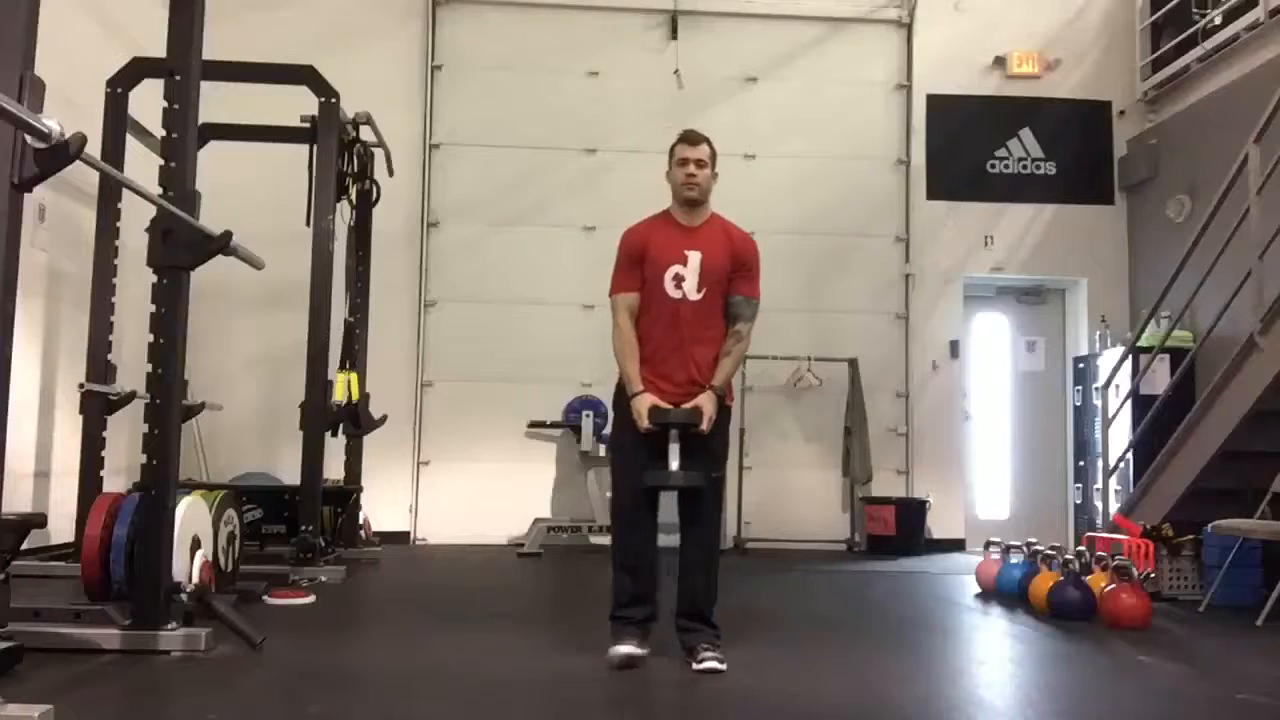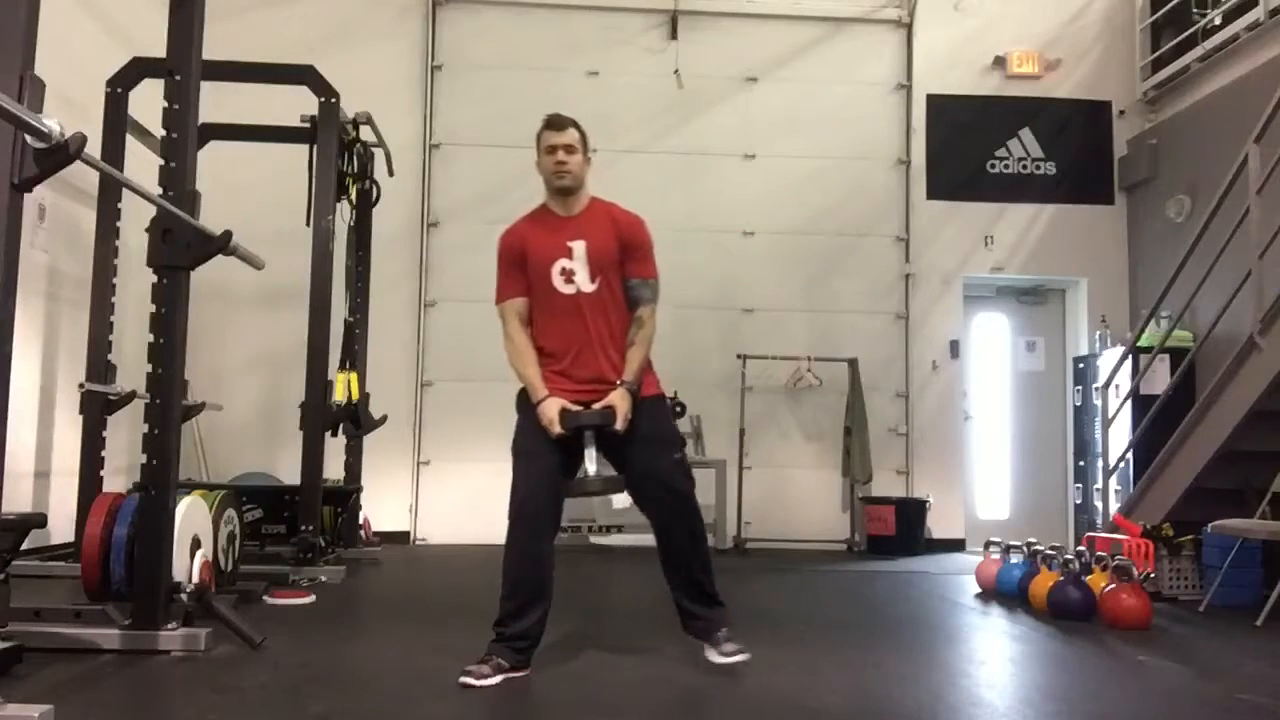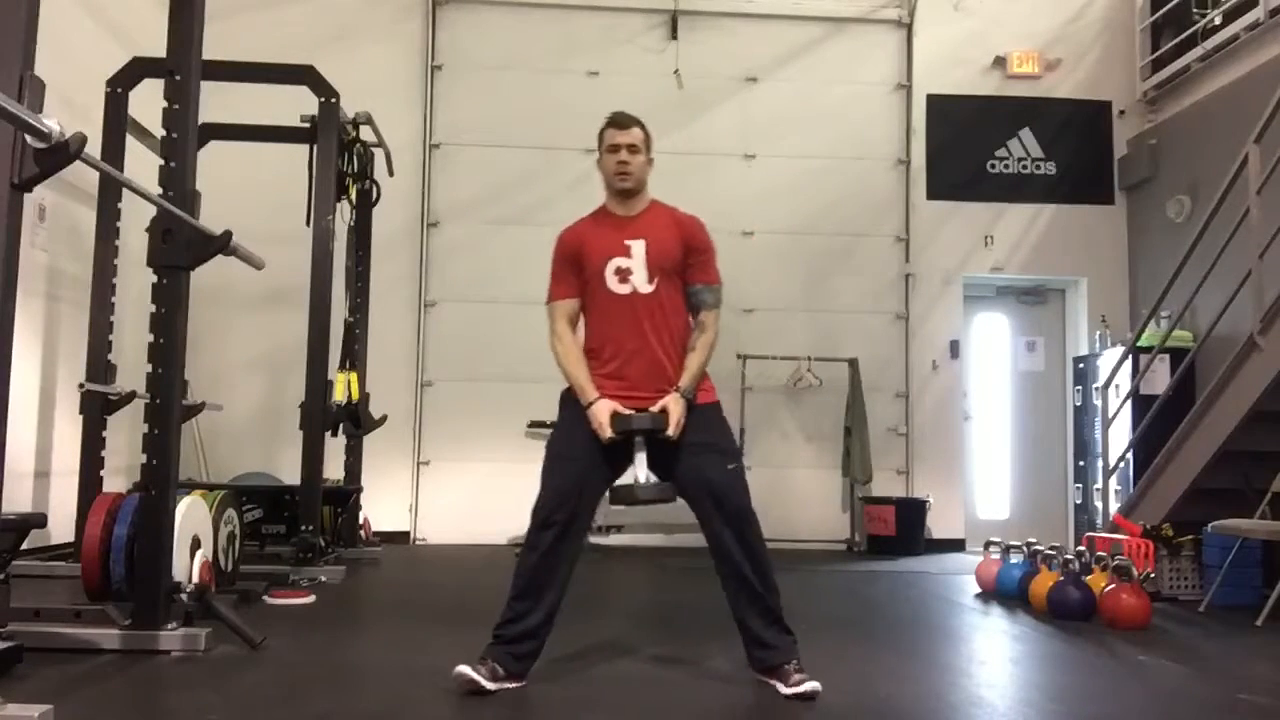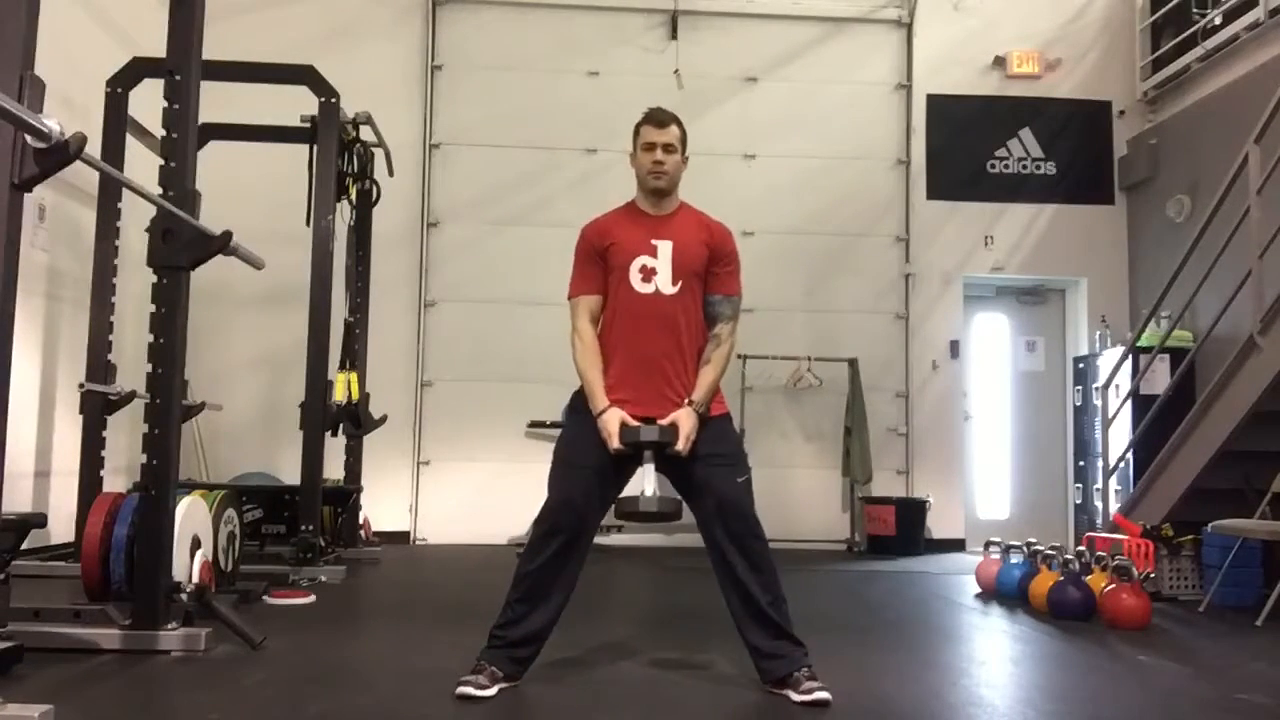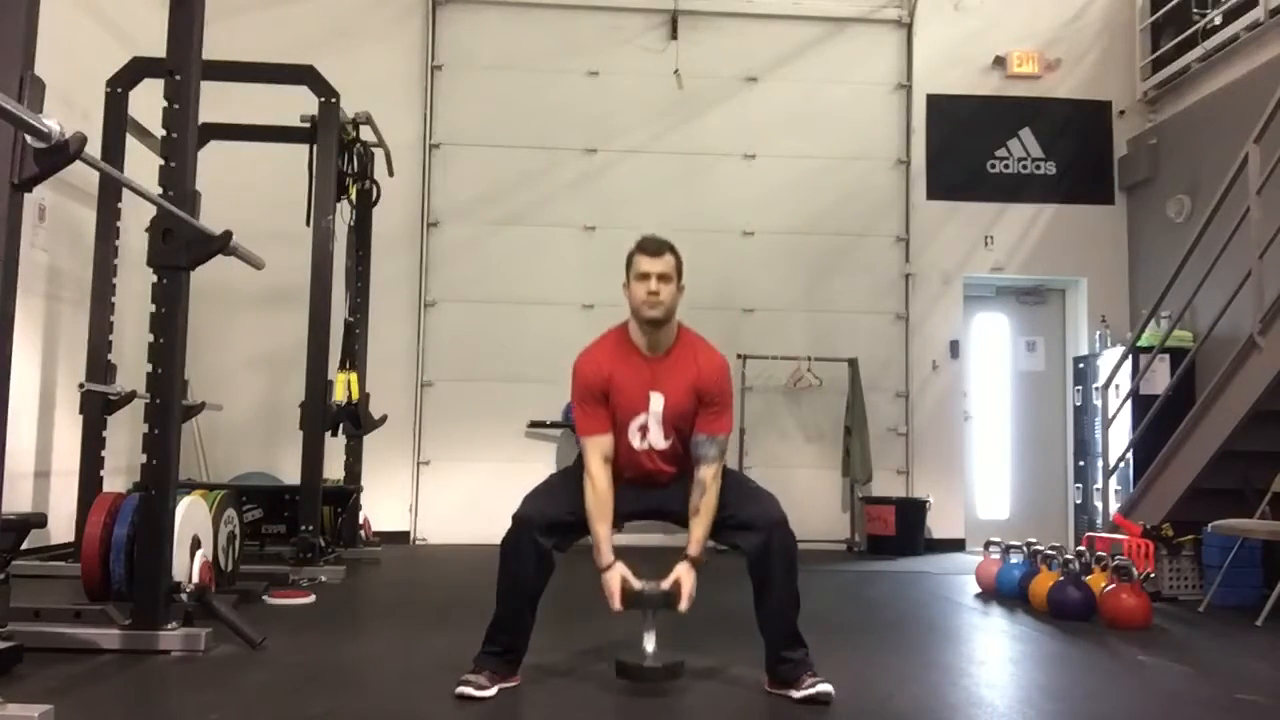
dt=1s
person 1, frame 1
left shoulder: (739, 245)
right shoulder: (639, 238)
left elbow: (741, 327)
right elbow: (624, 319)
left wrist: (713, 392)
right wrist: (636, 392)
left hip: (706, 401)
right hip: (643, 397)
left knee: (701, 518)
right knee: (632, 511)
left ankle: (699, 633)
right ankle: (630, 626)
person 1, frame 2
left shoulder: (625, 227)
right shoulder: (517, 239)
left elbow: (644, 314)
right elbow: (515, 326)
left wrist: (626, 389)
right wrist: (542, 397)
left hip: (630, 394)
right hip: (550, 401)
left knee: (675, 505)
right knee: (530, 521)
left ankle: (709, 625)
right ankle: (511, 649)
person 1, frame 3
left shoulder: (686, 230)
right shoulder: (575, 239)
left elbow: (708, 320)
right elbow: (561, 327)
left wrist: (682, 393)
right wrist: (591, 400)
left hip: (684, 401)
right hip: (597, 404)
left knee: (733, 519)
right knee: (554, 523)
left ankle: (776, 656)
right ankle: (508, 658)
person 1, frame 4
left shoulder: (713, 237)
right shoulder: (600, 233)
left elbow: (723, 331)
right elbow: (584, 325)
left wrist: (695, 408)
right wrist: (601, 408)
left hip: (696, 413)
right hip: (608, 411)
left knee: (739, 532)
right knee: (559, 530)
left ankle: (786, 666)
right ankle: (502, 659)
person 1, frame 5
left shoulder: (709, 366)
right shoulder: (594, 364)
left elbow: (708, 469)
right elbow: (597, 466)
left wrist: (691, 559)
right wrist: (606, 561)
left hip: (683, 478)
right hip: (617, 477)
left knee: (770, 525)
right knee: (531, 523)
left ankle: (789, 668)
right ankle: (498, 663)
